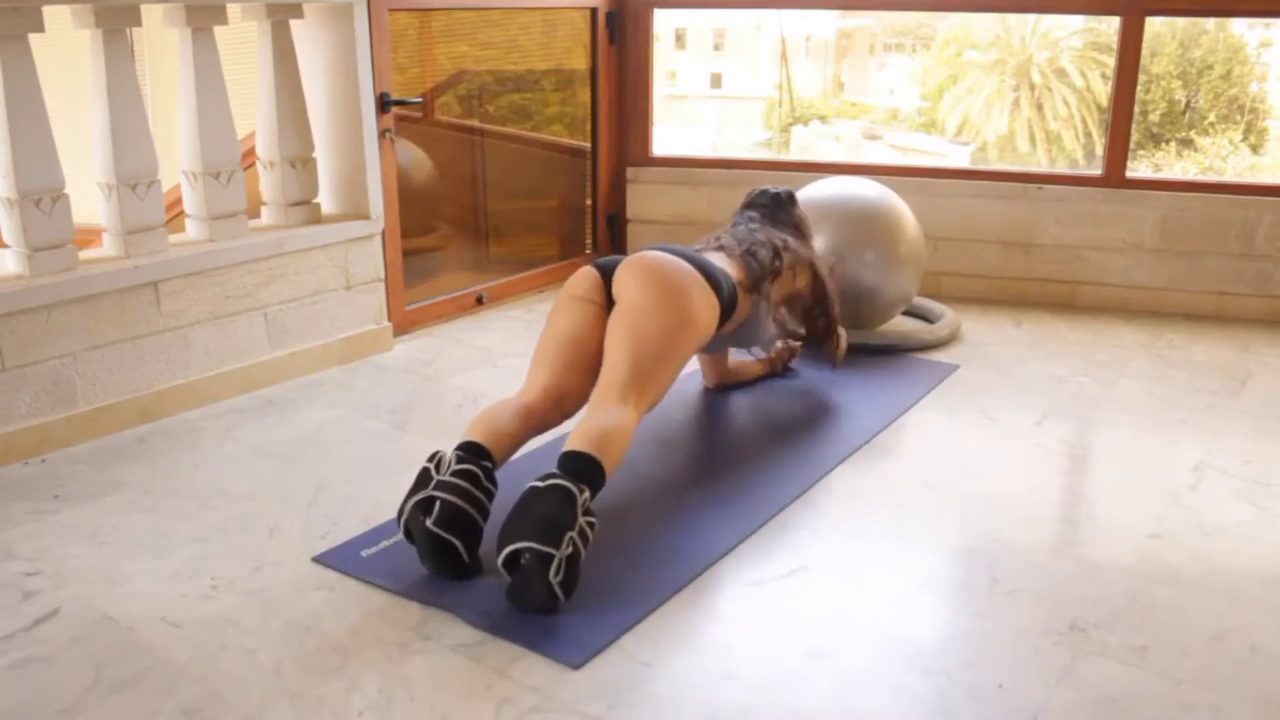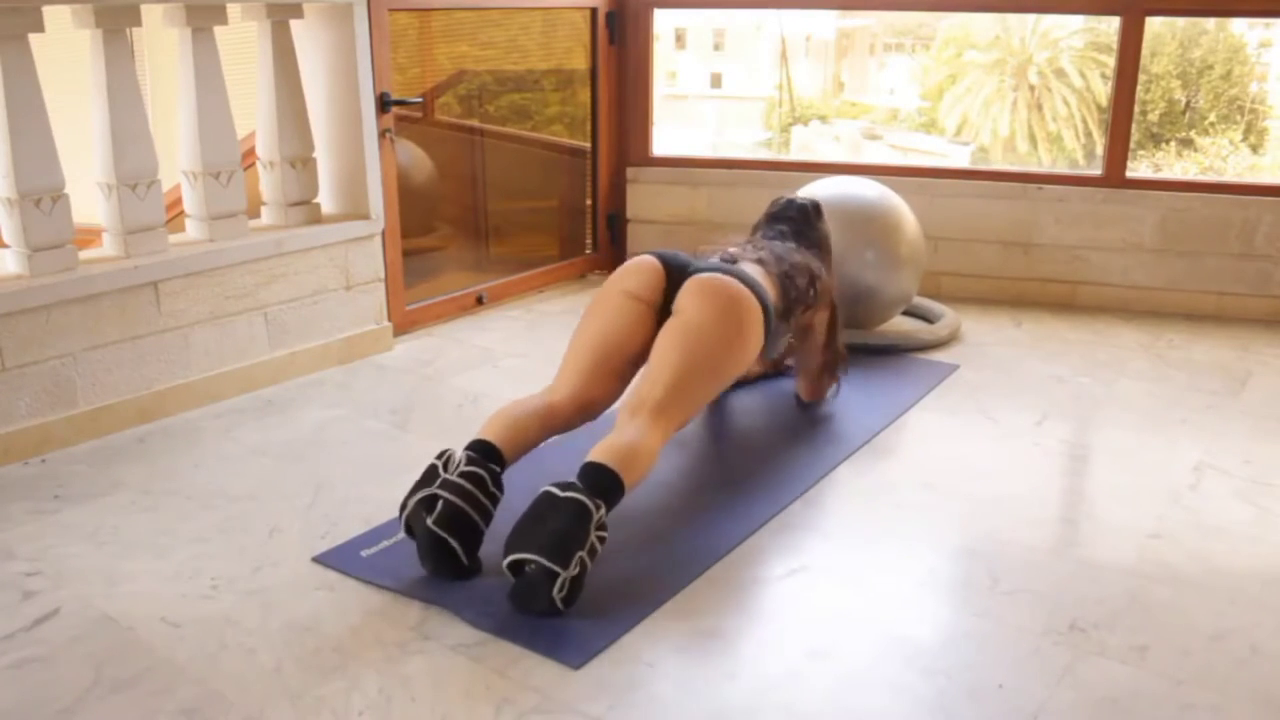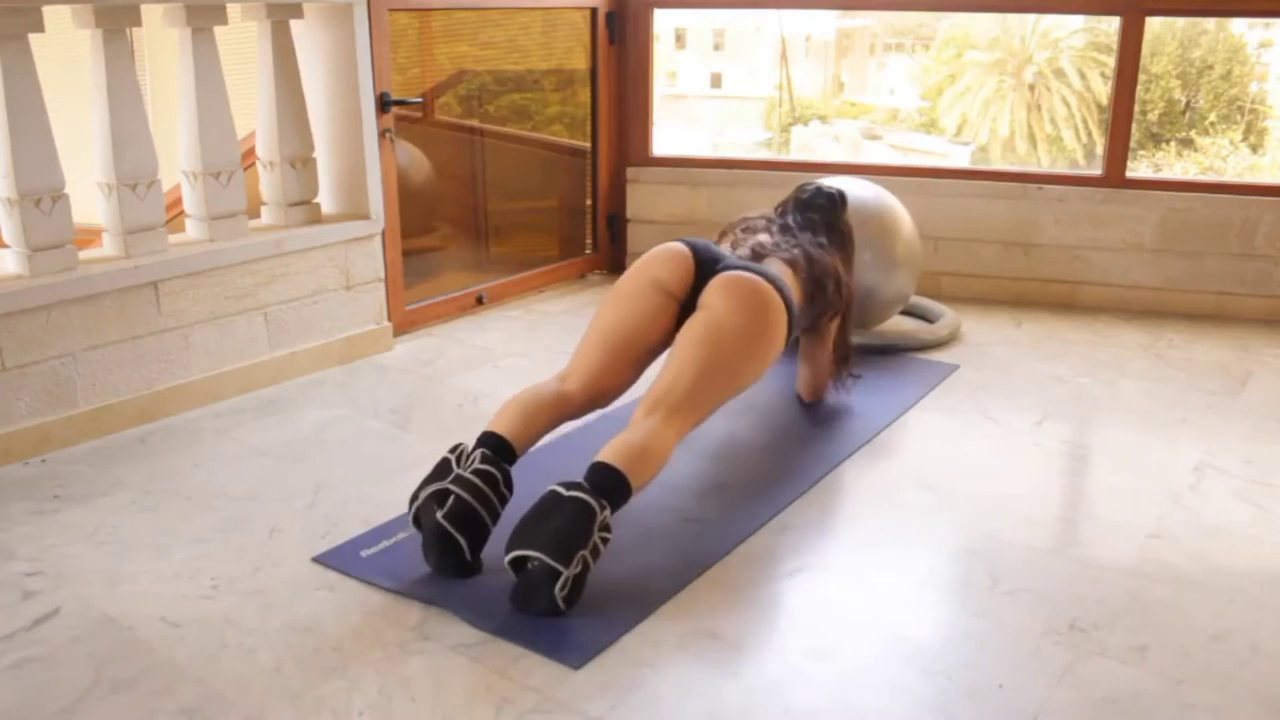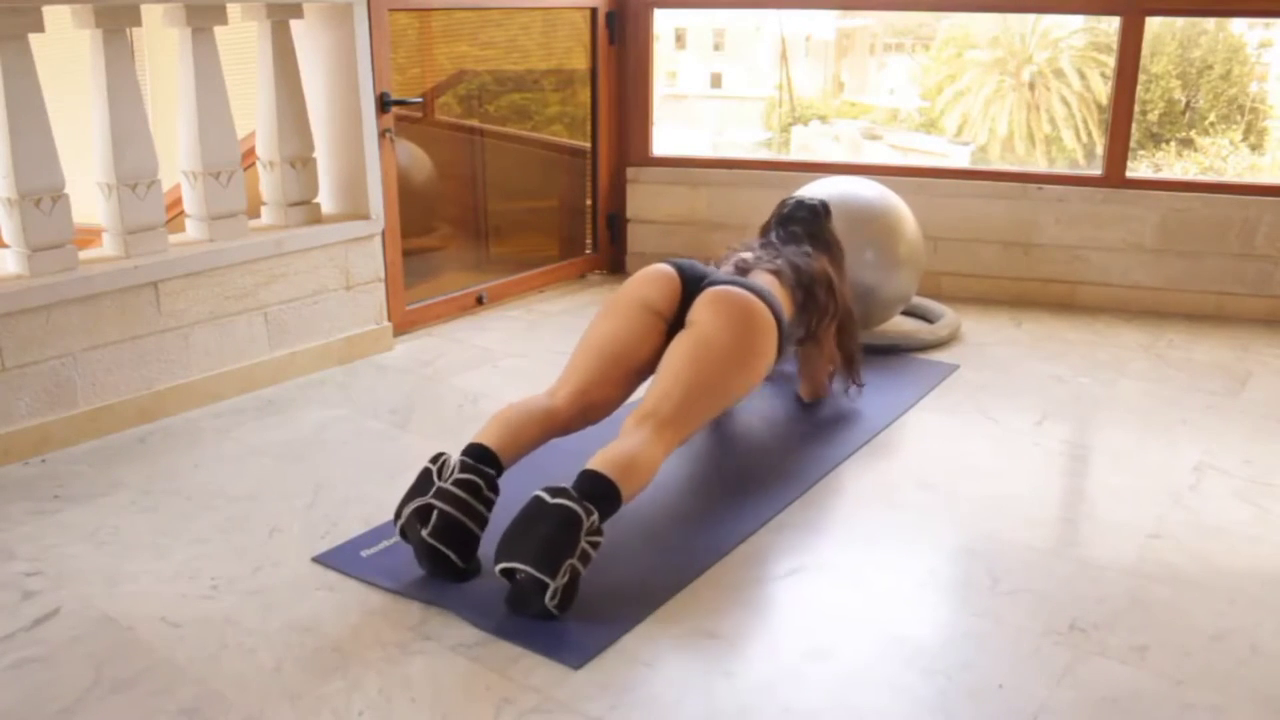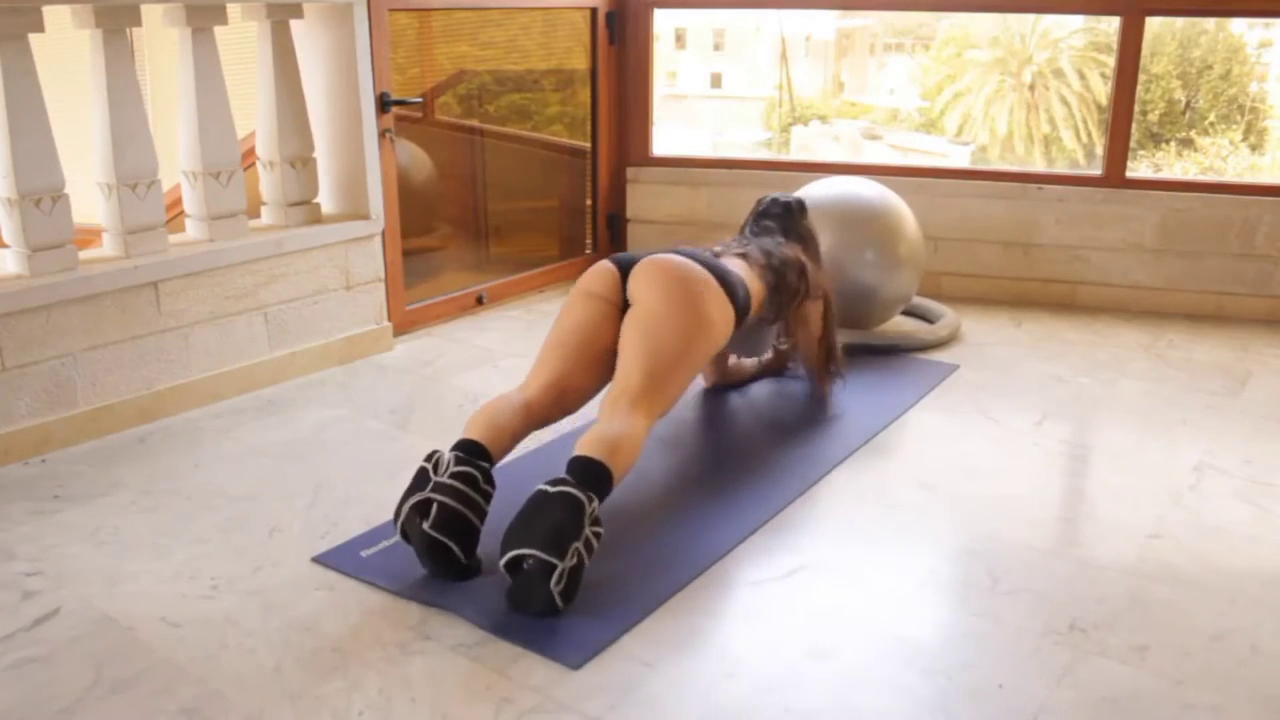
dt=0.3s
person 1, frame 1
left shoulder: (713, 251)
right shoulder: (791, 257)
left elbow: (716, 374)
right elbow: (811, 347)
left wrist: (768, 363)
left hip: (598, 274)
right hip: (665, 282)
left knee: (537, 401)
right knee: (619, 404)
left ankle: (462, 471)
right ankle: (565, 494)
person 1, frame 2
left shoulder: (732, 252)
right shoulder: (812, 281)
left elbow: (706, 366)
right elbow: (810, 391)
left wrist: (761, 365)
left hip: (652, 269)
right hip: (726, 300)
left knee: (563, 399)
right knee: (646, 421)
left ankle: (471, 470)
right ankle: (579, 506)
person 1, frame 3
left shoulder: (748, 229)
right shoulder: (828, 276)
right elbow: (811, 391)
right wrist: (819, 367)
left hip: (678, 258)
right hip: (751, 300)
left knee: (573, 386)
right knee: (660, 420)
left ankle: (480, 467)
right ankle: (586, 505)
person 1, frame 4
left shoulder: (740, 258)
right shoulder: (821, 282)
right elbow: (813, 389)
left wrist: (748, 367)
left hip: (665, 277)
right hip: (739, 313)
left knee: (561, 404)
right knee: (651, 431)
left ankle: (467, 475)
right ankle: (575, 511)
person 1, frame 5
left shoulder: (721, 253)
right shoulder: (799, 271)
left elbow: (712, 372)
right elbow: (818, 379)
left wrist: (765, 365)
right wrist: (790, 356)
left hip: (615, 269)
right hip: (680, 282)
left knee: (536, 396)
right knee: (628, 412)
left ankle: (458, 471)
right ankle: (570, 502)
